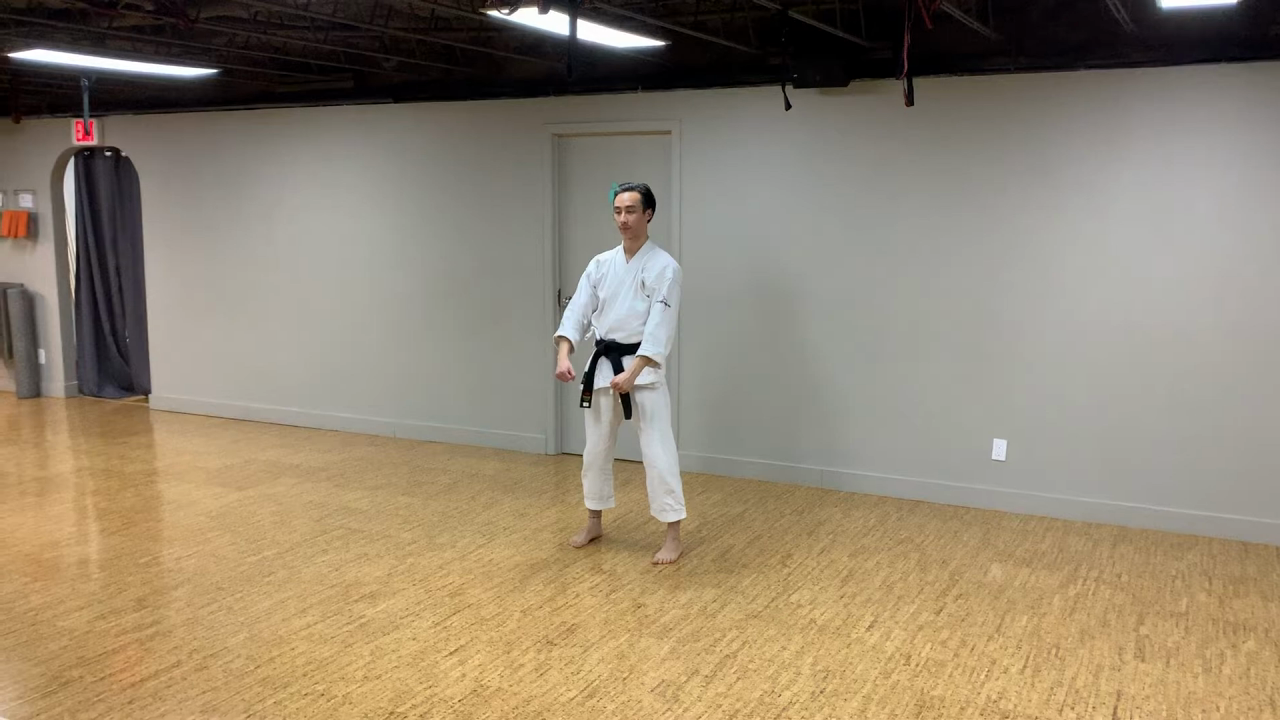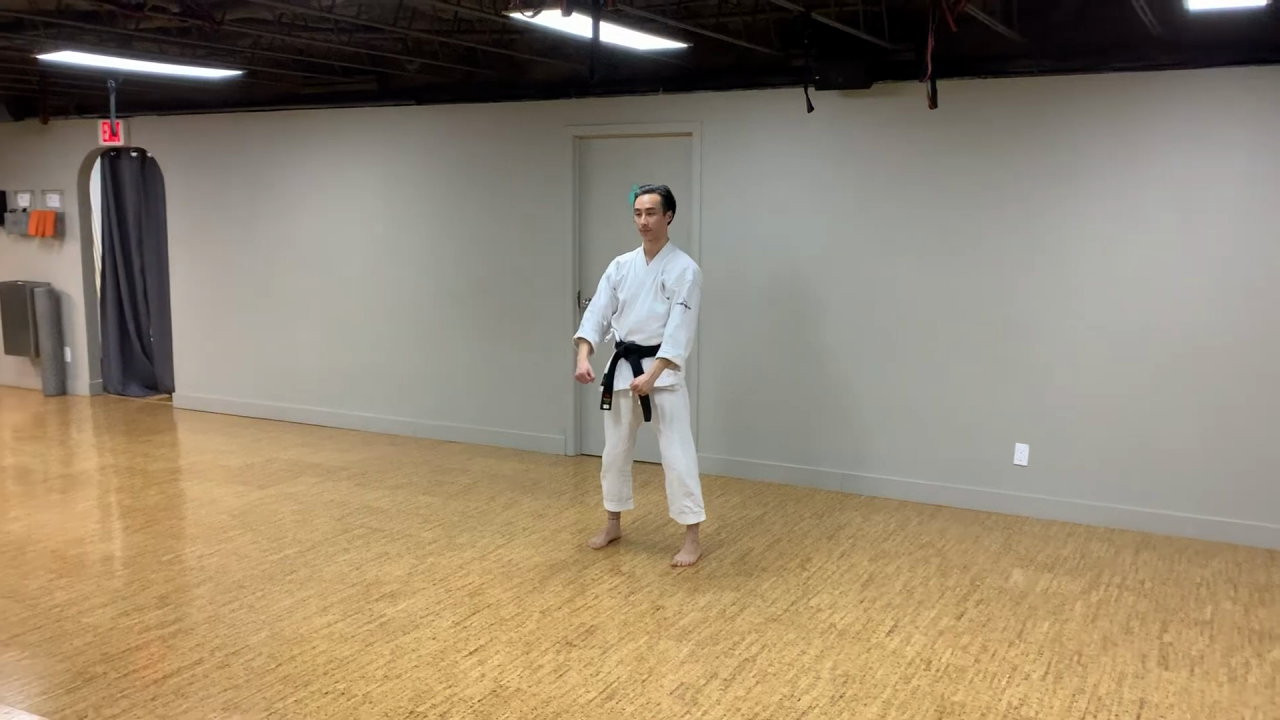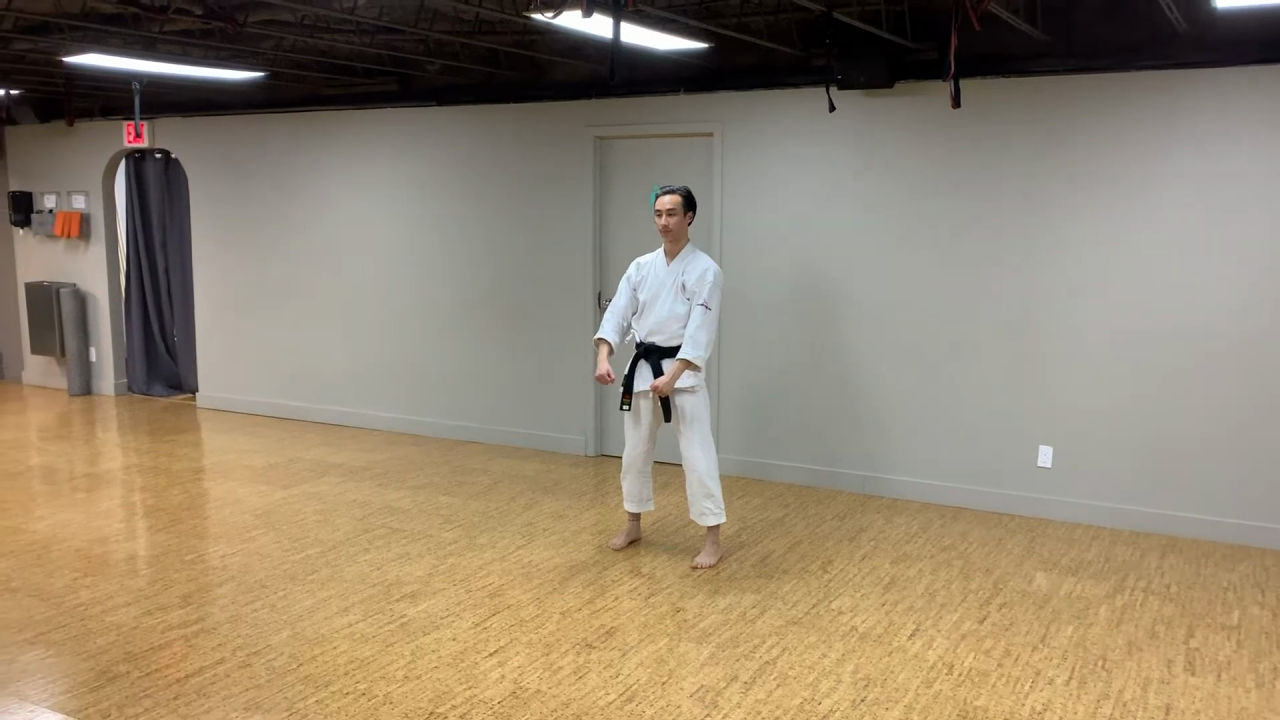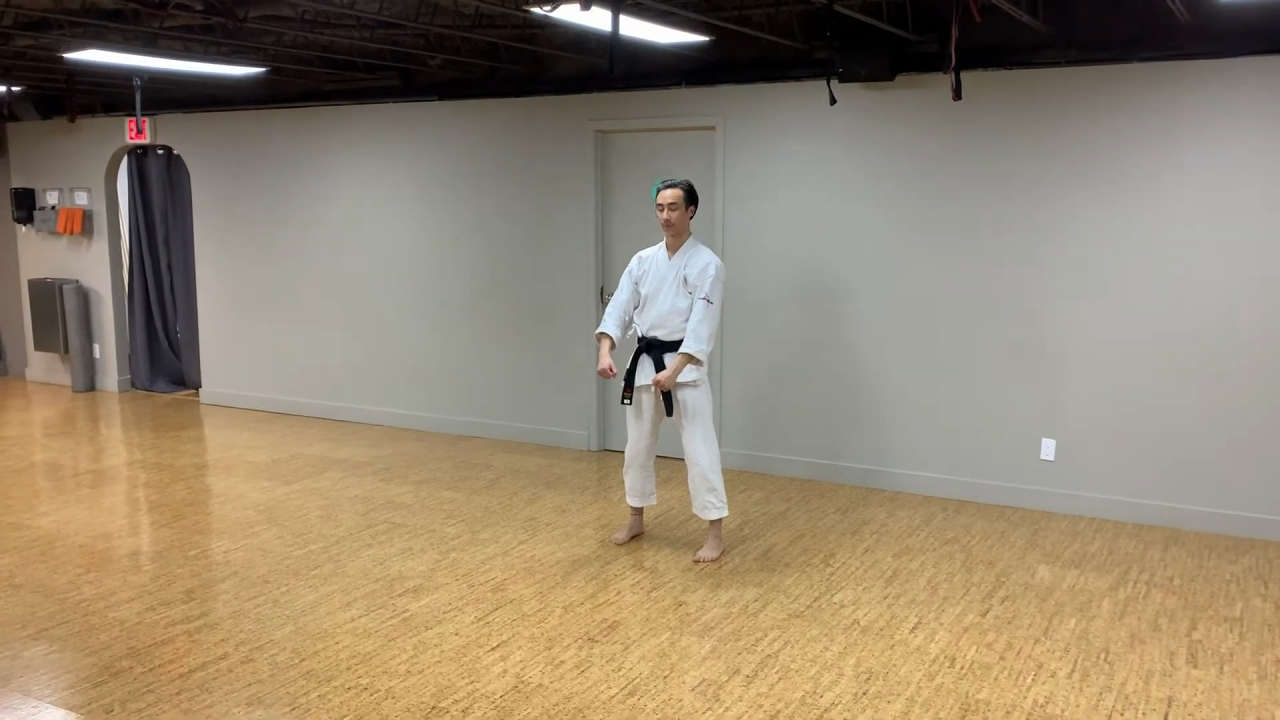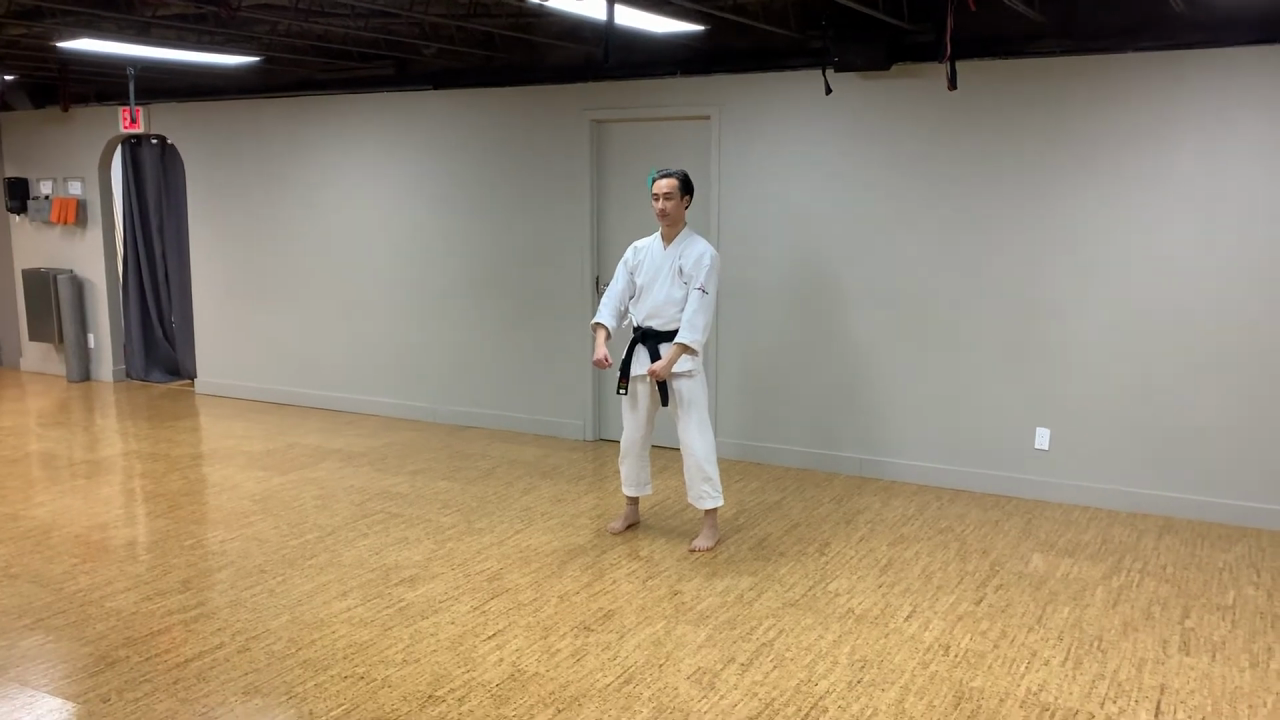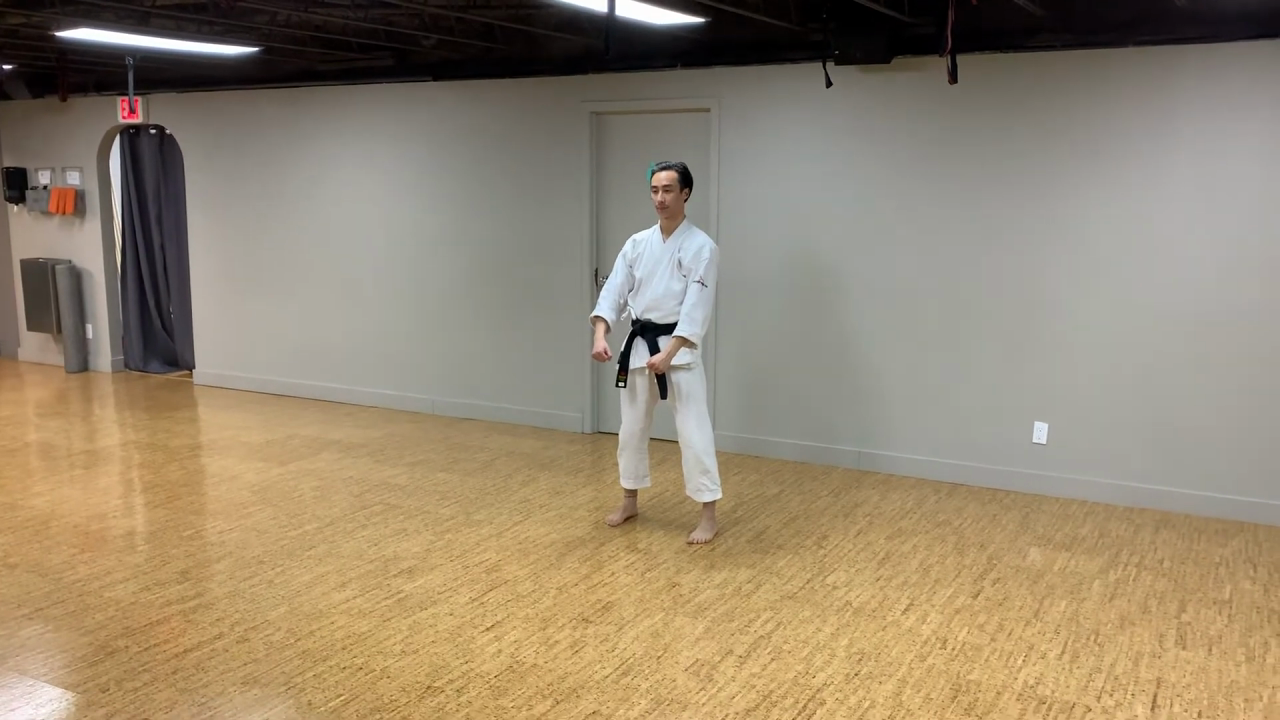
dt=0.4s
person 1, frame 1
left shoulder: (664, 267)
right shoulder: (601, 264)
left elbow: (660, 328)
right elbow: (578, 311)
left wrist: (632, 373)
right wrist: (563, 355)
left hip: (643, 367)
right hip: (602, 365)
left knee: (657, 451)
right knee: (596, 447)
left ankle: (673, 535)
right ankle: (594, 522)
person 1, frame 2
left shoulder: (684, 269)
right shoulder: (621, 265)
left elbow: (680, 330)
right elbow: (597, 313)
left wrist: (651, 375)
right wrist: (583, 357)
left hip: (662, 369)
right hip: (621, 367)
left knee: (677, 453)
right knee: (615, 449)
left ankle: (692, 537)
right ankle: (613, 524)
person 1, frame 3
left shoulder: (705, 270)
right shoulder: (641, 266)
left elbow: (701, 331)
right elbow: (617, 314)
left wrist: (672, 377)
right wrist: (603, 358)
left hip: (683, 370)
right hip: (642, 368)
left knee: (697, 454)
right knee: (635, 450)
left ankle: (712, 539)
right ankle: (633, 524)
person 1, frame 4
left shoulder: (706, 264)
right shoulder: (642, 260)
left elbow: (702, 325)
right elbow: (619, 309)
left wrist: (674, 370)
right wrist: (605, 352)
left hip: (684, 364)
right hip: (643, 362)
left knee: (699, 448)
right knee: (638, 444)
left ankle: (715, 533)
right ankle: (636, 519)
person 1, frame 5
left shoulder: (702, 253)
right shoulder: (638, 250)
left elbow: (698, 315)
right elbow: (615, 299)
left wrist: (669, 361)
right wrist: (601, 343)
left hip: (680, 354)
right hip: (639, 352)
left knee: (695, 437)
right knee: (633, 434)
left ankle: (710, 522)
right ankle: (632, 508)
person 1, frame 6
left shoulder: (701, 247)
right shoulder: (637, 243)
left elbow: (697, 308)
right elbow: (614, 292)
left wrist: (668, 353)
right wrist: (600, 336)
left hip: (679, 347)
right hip: (637, 345)
left knee: (693, 430)
right knee: (632, 426)
left ankle: (708, 514)
right ankle: (629, 501)
